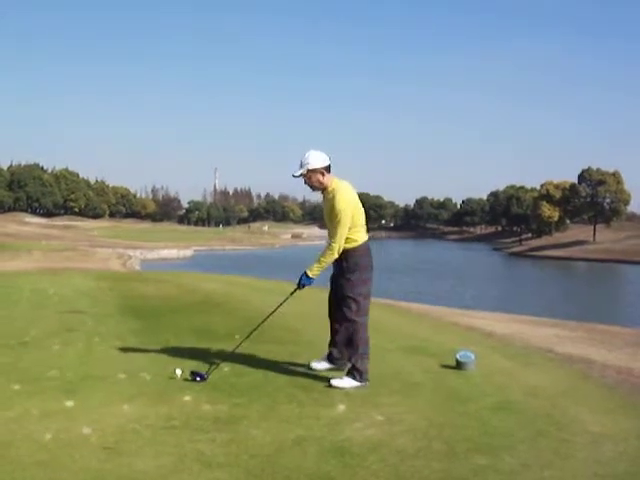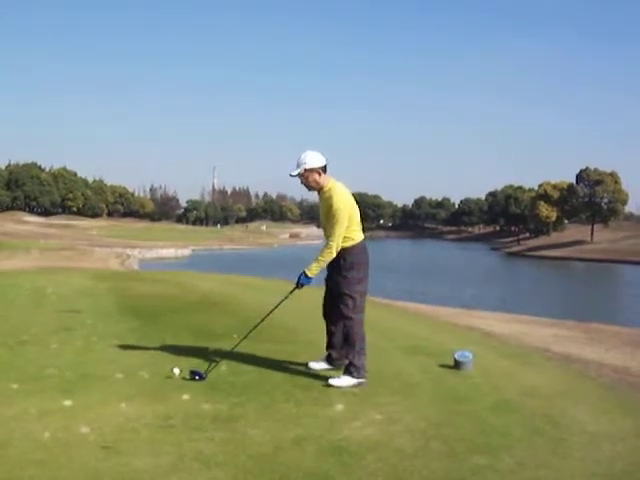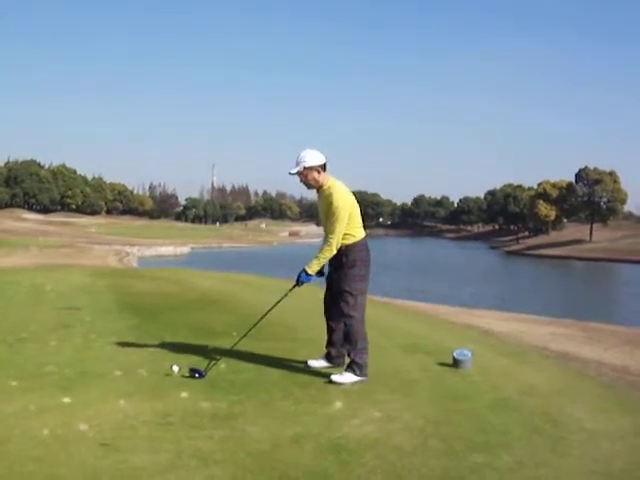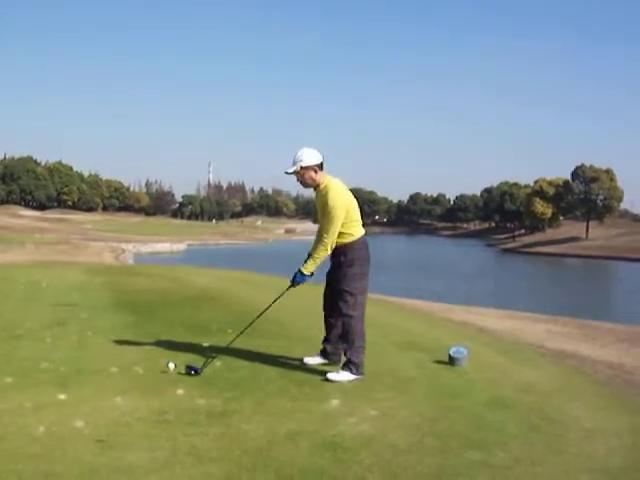
dt=0.2s
person 1, frame 1
left shoulder: (341, 198)
right shoulder: (333, 190)
left elbow: (335, 245)
left wrist: (311, 272)
left hip: (355, 257)
right hip: (345, 256)
left knee: (353, 315)
right knee: (337, 311)
left ankle: (358, 374)
right ankle: (337, 357)
person 1, frame 2
left shoulder: (337, 198)
right shoulder: (325, 193)
left elbow: (333, 244)
left wrist: (310, 272)
right wrist: (320, 267)
left hip: (351, 257)
right hip: (339, 257)
left knee: (349, 313)
right knee: (332, 312)
left ankle: (356, 370)
right ankle: (335, 358)
person 1, frame 3
left shoulder: (337, 195)
right shoulder: (323, 191)
left elbow: (333, 241)
left wrist: (310, 268)
right wrist: (320, 262)
left hip: (353, 255)
right hip: (339, 254)
left knee: (349, 311)
right knee: (332, 309)
left ankle: (358, 367)
right ankle: (334, 356)
person 1, frame 4
left shoulder: (334, 195)
right shoulder: (321, 190)
left elbow: (328, 241)
left wrist: (306, 269)
right wrist: (310, 256)
left hip: (353, 252)
right hip: (340, 252)
left knee: (349, 309)
right knee: (332, 305)
left ankle: (354, 366)
right ankle: (331, 352)
